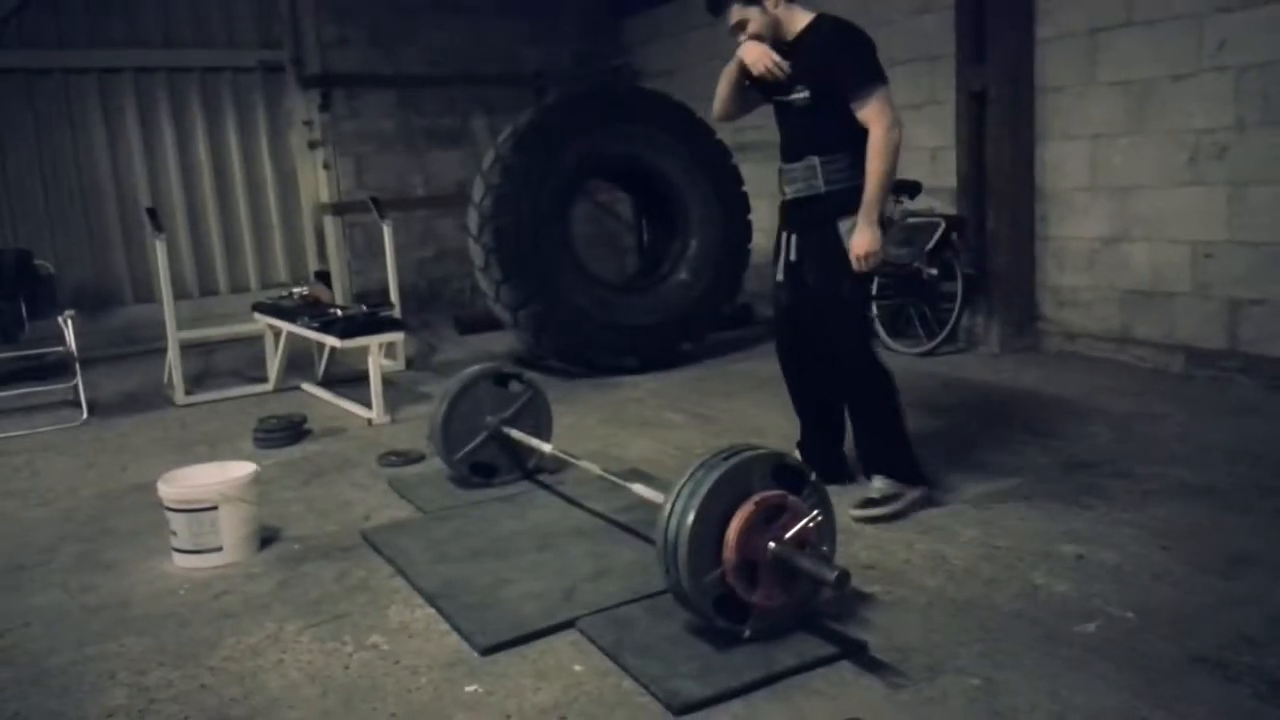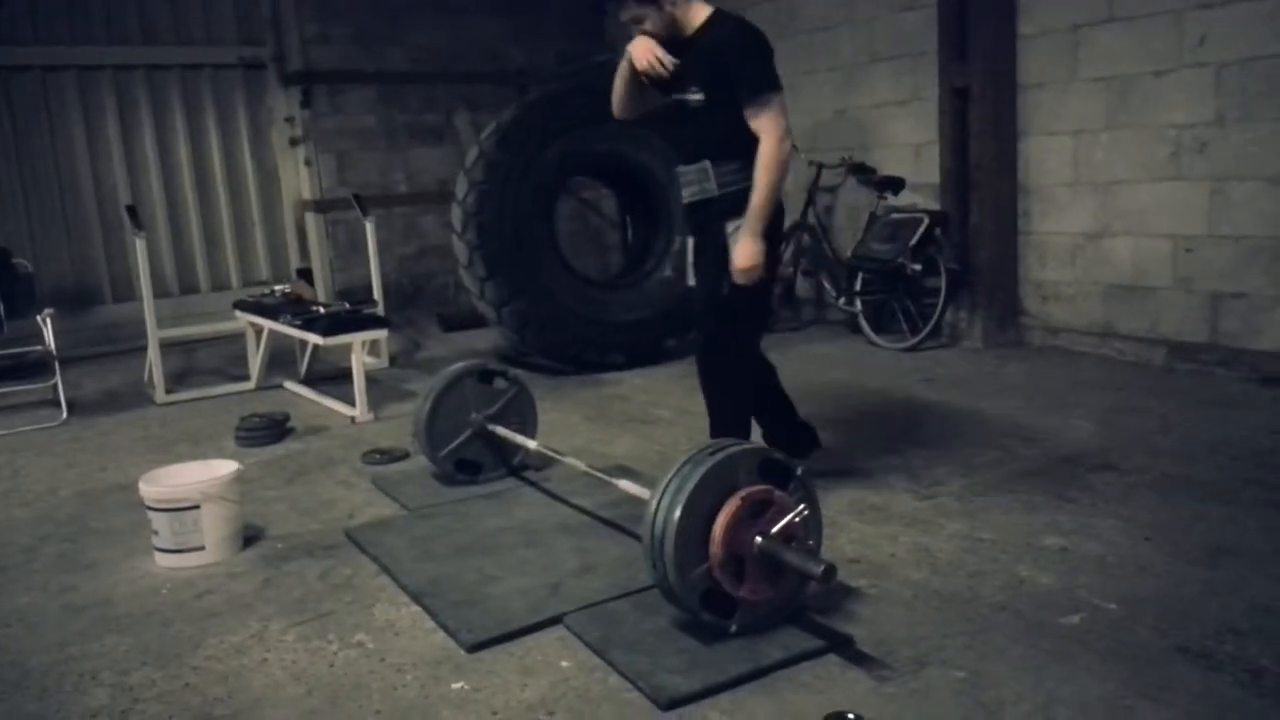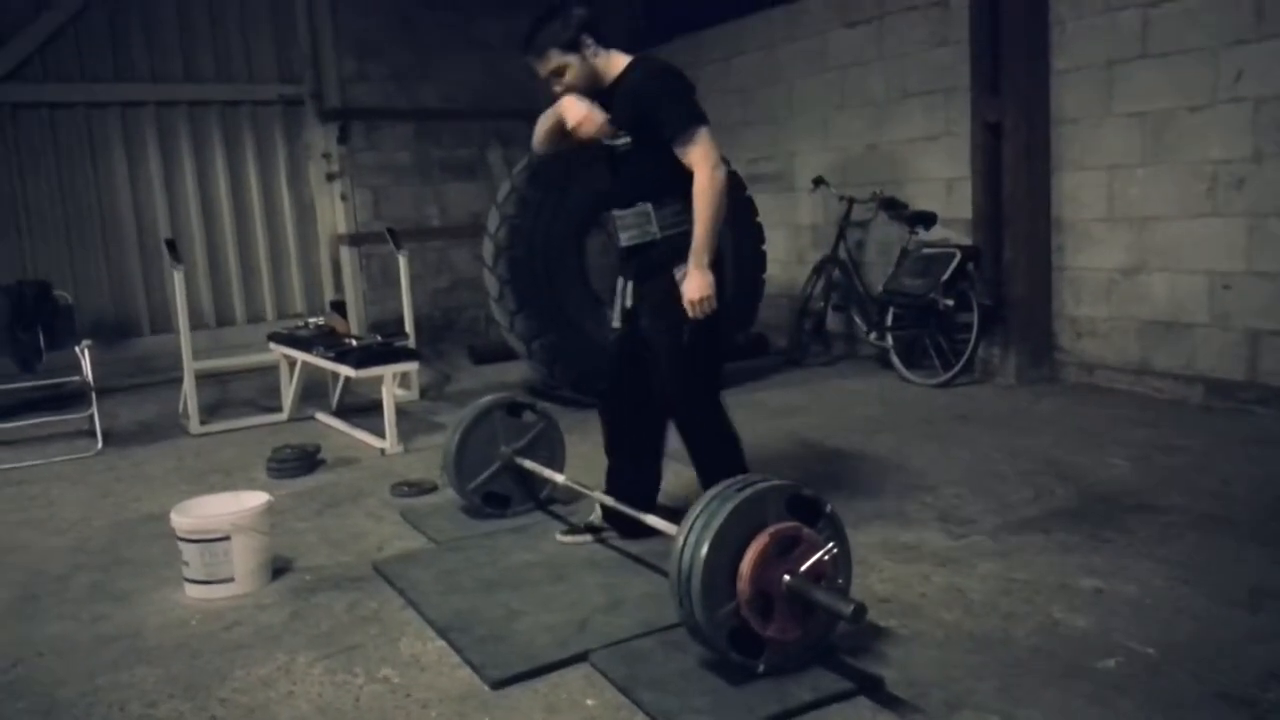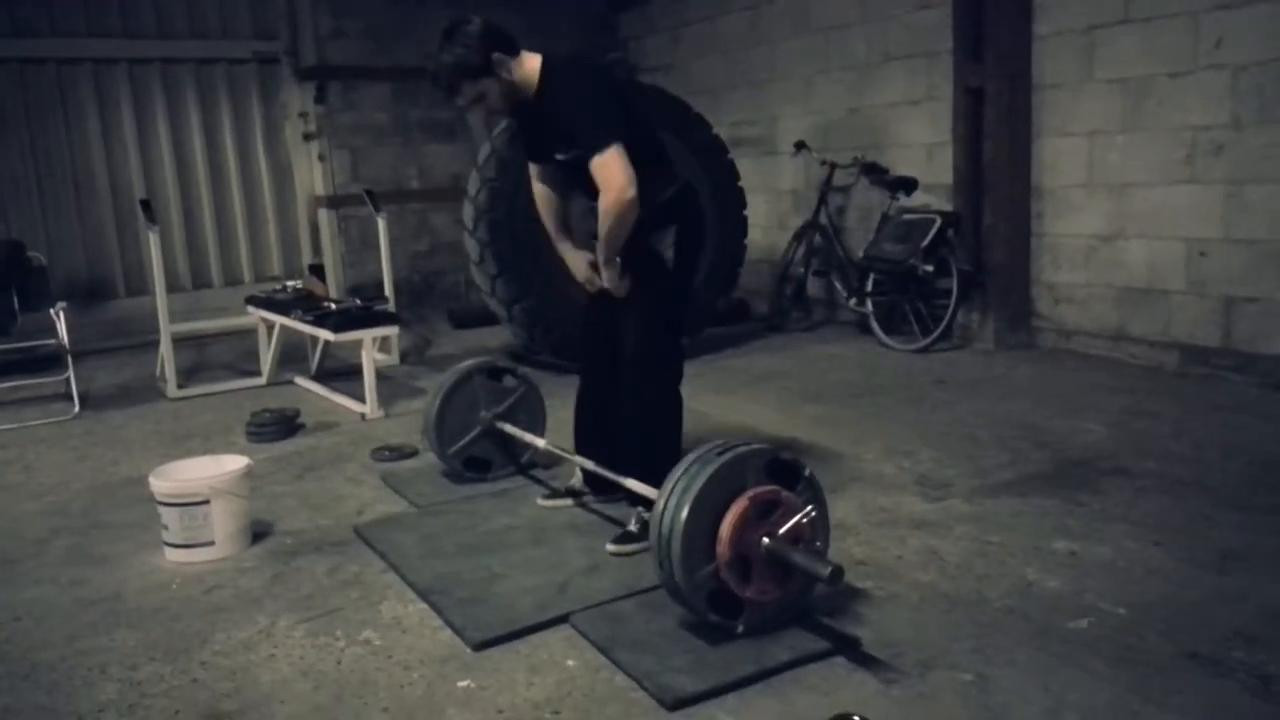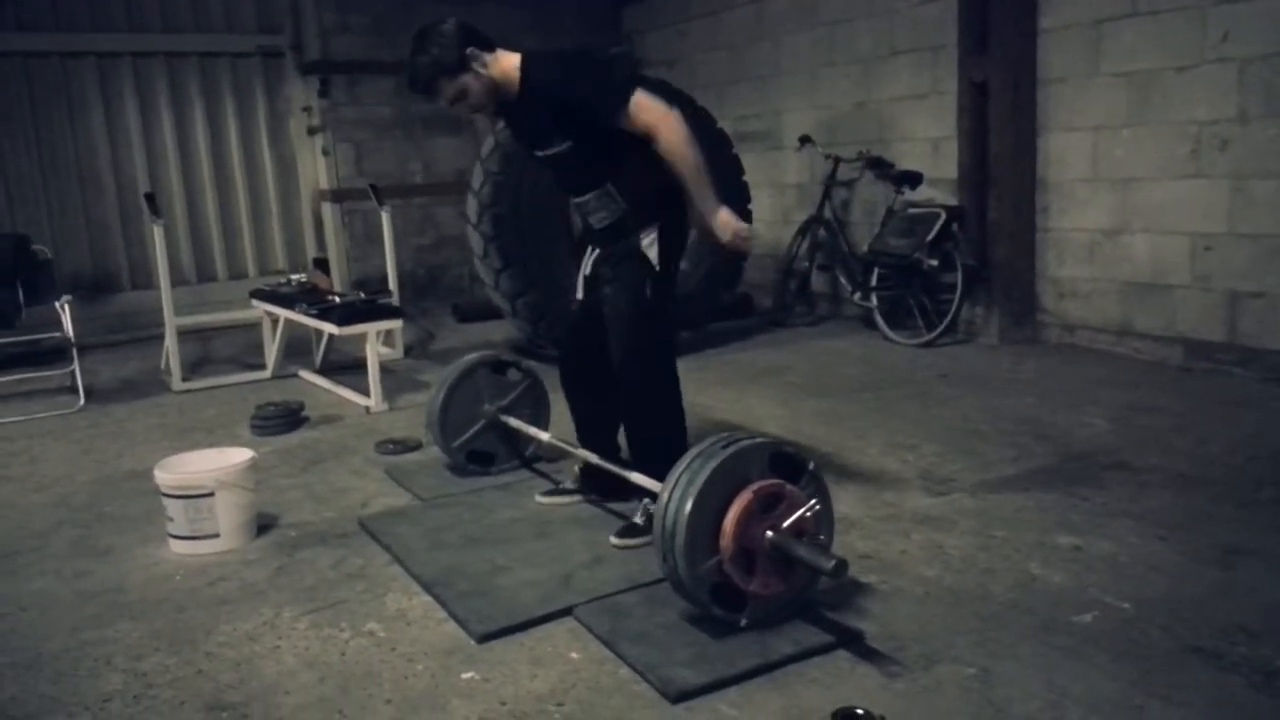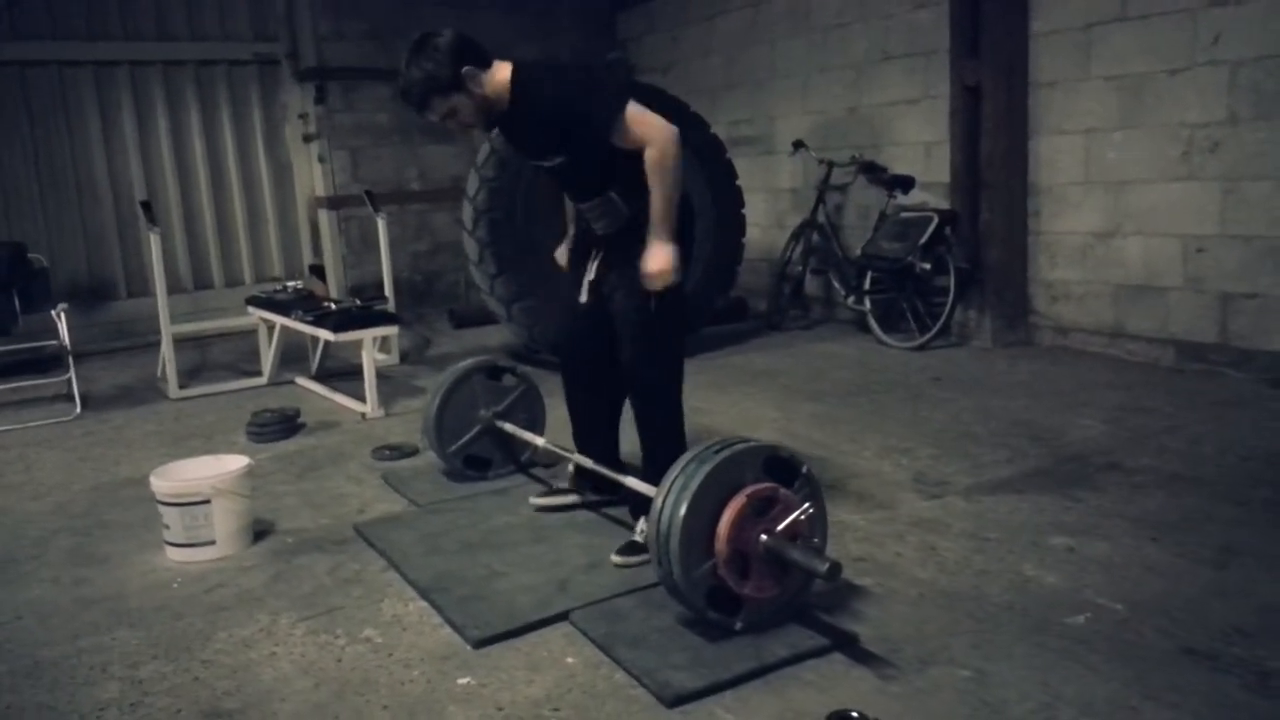
dt=0.7s
person 1, frame 1
right shoulder: (775, 59)
left elbow: (884, 128)
right elbow: (724, 111)
left wrist: (868, 222)
right wrist: (740, 59)
left hip: (840, 218)
right hip: (798, 218)
left knee: (842, 346)
right knee: (795, 343)
left ankle: (897, 473)
right ankle: (821, 456)
person 1, frame 2
left shoulder: (733, 40)
right shoulder: (673, 50)
left elbow: (775, 138)
right elbow: (625, 110)
left wrist: (753, 233)
right wrist: (632, 55)
left hip: (738, 219)
right hip: (707, 218)
left knee: (721, 350)
right knee: (733, 345)
right ankle: (792, 439)
person 1, frame 3
left shoulder: (654, 84)
right shoulder: (595, 99)
left elbow: (710, 170)
right elbow: (541, 144)
left wrist: (699, 267)
right wrist: (563, 108)
left hip: (678, 265)
right hip: (635, 264)
left knee: (689, 396)
right knee: (623, 393)
right ankle: (627, 511)
person 1, frame 4
left shoulder: (576, 87)
right shoulder: (527, 104)
left elbow: (621, 192)
right elbow: (544, 180)
left wrist: (608, 260)
right wrist: (567, 248)
left hip: (656, 225)
right hip: (616, 231)
left knee: (645, 364)
right knee: (598, 356)
left ankle: (656, 501)
right ankle: (602, 473)
person 1, frame 5
left shoulder: (563, 77)
right shoulder: (514, 108)
left elbow: (662, 123)
left wrist: (711, 210)
left hip: (643, 229)
right hip: (603, 234)
left knee: (637, 358)
right knee: (581, 358)
right ankle: (600, 474)
person 1, frame 6
left shoulder: (554, 90)
right shoulder: (510, 113)
left elbow: (661, 137)
left wrist: (662, 241)
right wrist: (574, 237)
left hip: (643, 234)
right hip: (605, 232)
left knee: (645, 366)
right knee: (580, 353)
right ankle: (594, 476)
